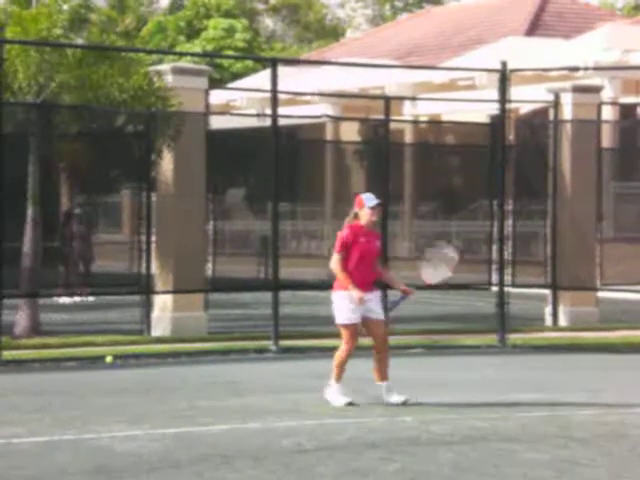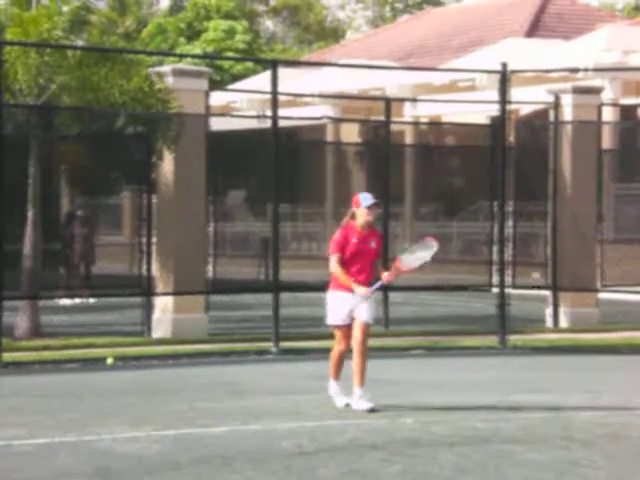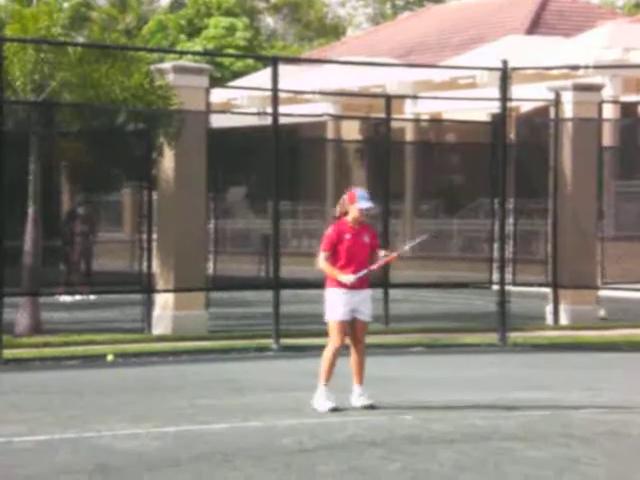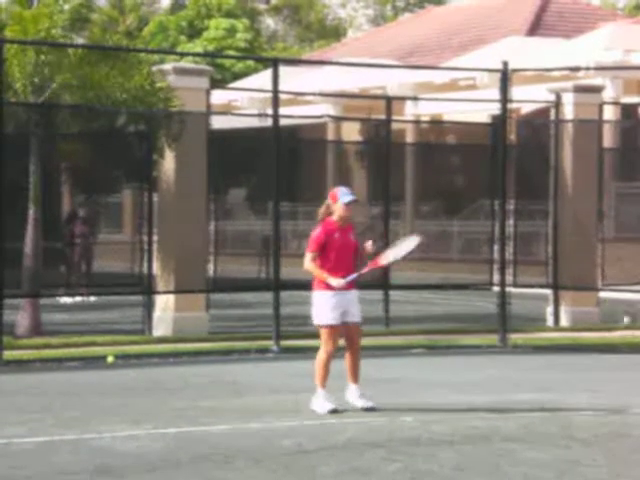
dt=0.4s
person 1, frame 1
left shoulder: (375, 236)
right shoulder: (349, 232)
right elbow: (334, 264)
left wrist: (395, 284)
right wrist: (352, 289)
left hip: (370, 294)
right hip: (346, 294)
left knee: (382, 341)
right knee: (349, 343)
left ankle: (384, 389)
right ankle: (333, 388)
person 1, frame 2
left shoulder: (376, 236)
right shoulder: (343, 233)
right elbow: (334, 266)
left wrist: (382, 275)
right wrist: (355, 286)
left hip: (364, 296)
right hip: (341, 294)
left knee: (360, 344)
right knee: (342, 345)
left ankle: (358, 394)
right ankle: (334, 384)
person 1, frame 3
left shoulder: (368, 230)
right shoulder: (335, 229)
right elbow: (321, 262)
left wrist: (379, 256)
right wrist: (341, 276)
left hip: (362, 292)
right hip: (338, 292)
left knee: (359, 343)
right knee: (336, 343)
left ankle: (358, 392)
right ankle: (321, 393)
person 1, frame 4
left shoulder: (350, 228)
right shoulder: (322, 229)
right elbow: (308, 263)
left wrist: (364, 250)
right wrist: (330, 279)
left hip: (349, 293)
right hip: (326, 293)
left knee: (354, 344)
right knee: (328, 346)
left ankle: (354, 391)
right ankle: (319, 396)
